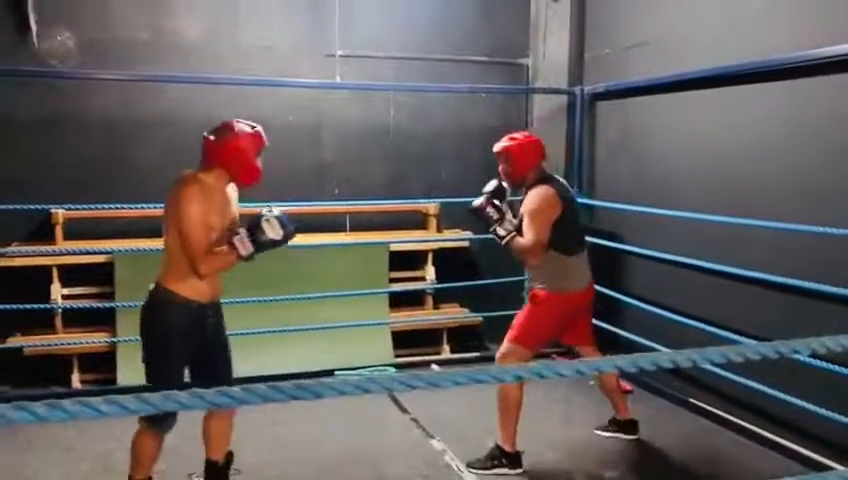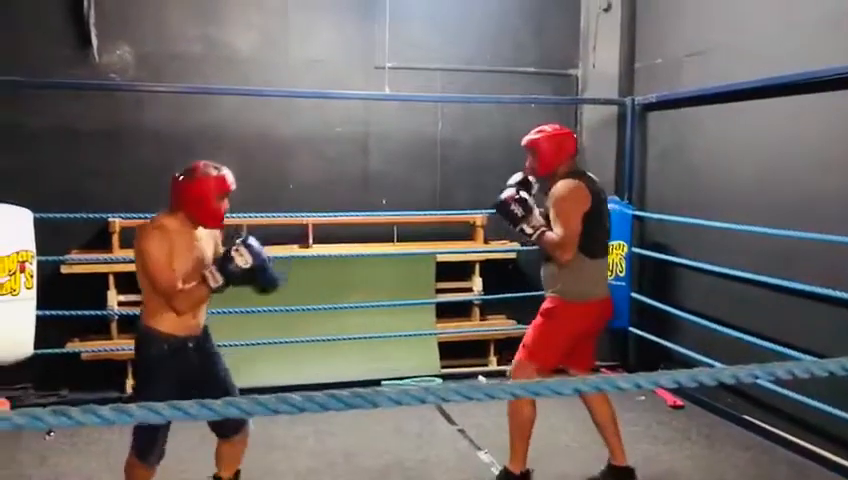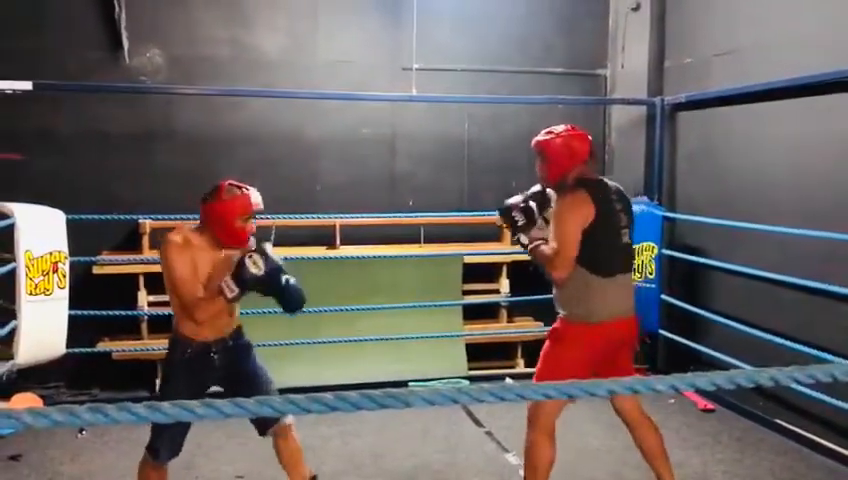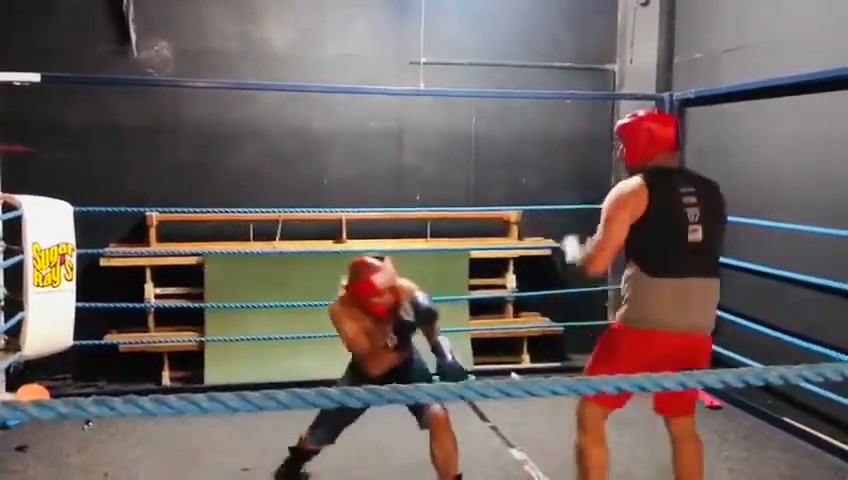
dt=1s
person 1, frame 1
left shoulder: (540, 196)
right shoulder: (552, 186)
left elbow: (532, 253)
left wrist: (497, 224)
right wrist: (502, 210)
left hip: (554, 293)
right hip: (578, 288)
left knee: (507, 361)
right knee: (589, 354)
left ankle: (507, 453)
right ankle: (624, 419)
person 1, frame 2
left shoulder: (568, 189)
right shoulder: (585, 185)
left elbow: (564, 251)
left wrist: (527, 221)
right wrist: (530, 210)
left hip: (570, 305)
right hip: (593, 302)
left knee: (519, 378)
person 1, frame 3
left shoulder: (572, 201)
right shoulder: (616, 194)
left elbow: (558, 269)
left wrist: (528, 230)
right wrist: (548, 218)
left hip: (584, 327)
right hip: (623, 321)
left knee: (541, 418)
right knee: (630, 409)
person 1, frame 4
left shoulder: (632, 192)
right shoulder: (712, 193)
left elbow: (595, 264)
left wrist: (573, 249)
left hip: (642, 330)
right hip: (695, 333)
left knee: (590, 417)
right knee: (681, 427)
person 2, frame 1
left shoulder: (229, 191)
right shoulder: (191, 191)
right elbow: (202, 264)
left wrist: (262, 233)
right wrist: (250, 240)
left hip: (207, 310)
right hip: (171, 312)
right knee: (160, 419)
person 2, frame 2
left shoulder: (209, 230)
right shoulder: (153, 235)
right elbow: (177, 301)
left wrist: (249, 273)
right wrist: (223, 272)
left hip: (200, 344)
right hip: (160, 349)
left knee: (236, 427)
right knee: (148, 449)
person 2, frame 3
left shoulder: (244, 243)
right shoulder: (178, 245)
left elbow: (267, 281)
right elbow: (197, 314)
left wrist: (280, 282)
right wrist: (238, 282)
left hip: (234, 346)
right hip: (190, 354)
left knee: (281, 426)
right knee: (161, 450)
person 2, frame 4
left shoulder: (404, 290)
right shoulder: (342, 310)
left elbow: (428, 321)
right elbow: (373, 367)
left wrist: (443, 349)
right wrist: (399, 332)
left hip: (406, 364)
right hip: (366, 370)
left knee: (437, 418)
right knee: (322, 432)
right ankle: (298, 459)
